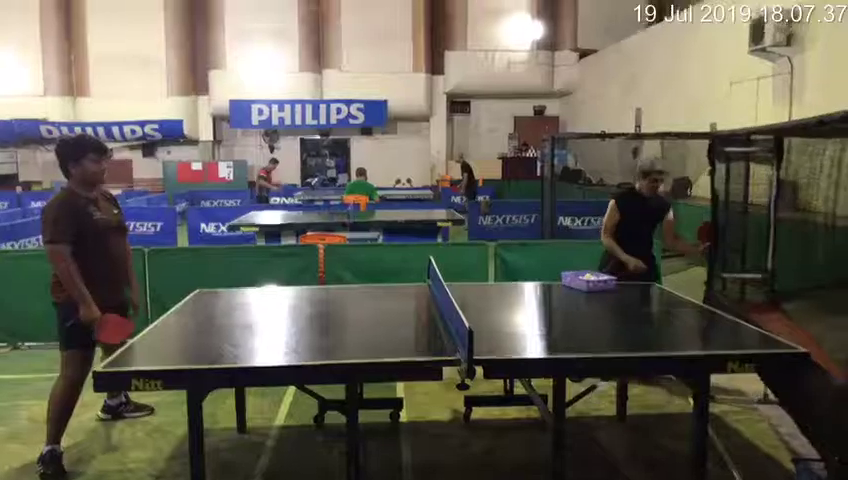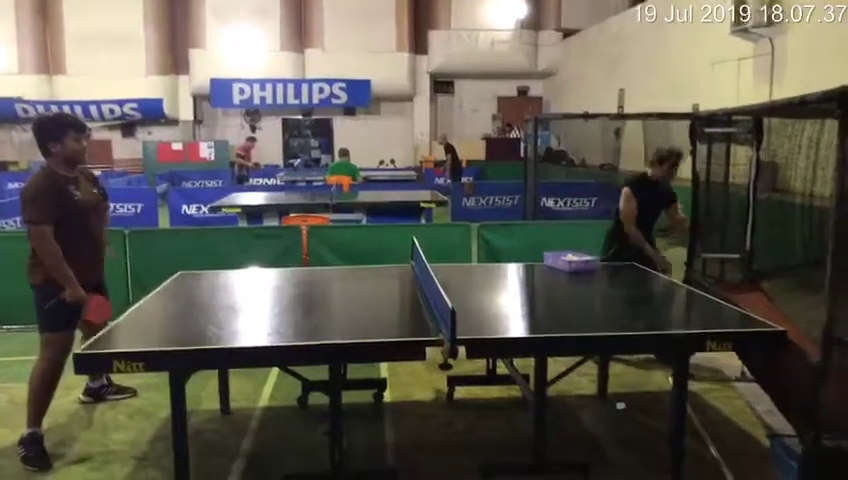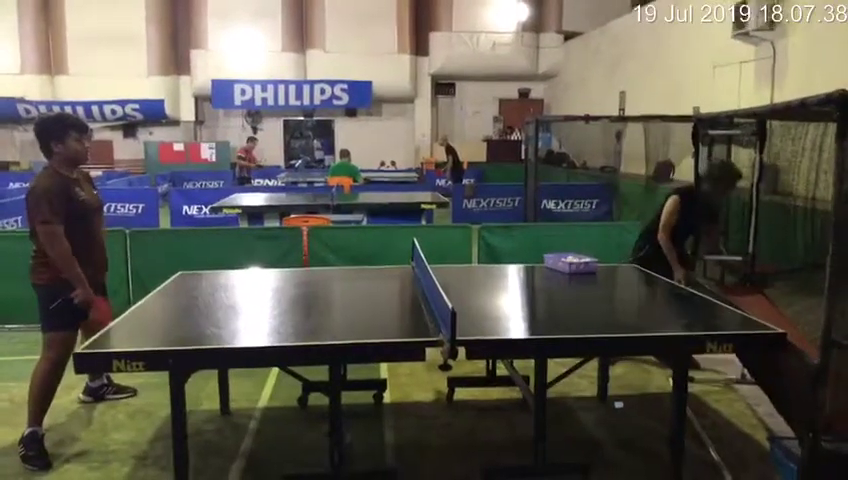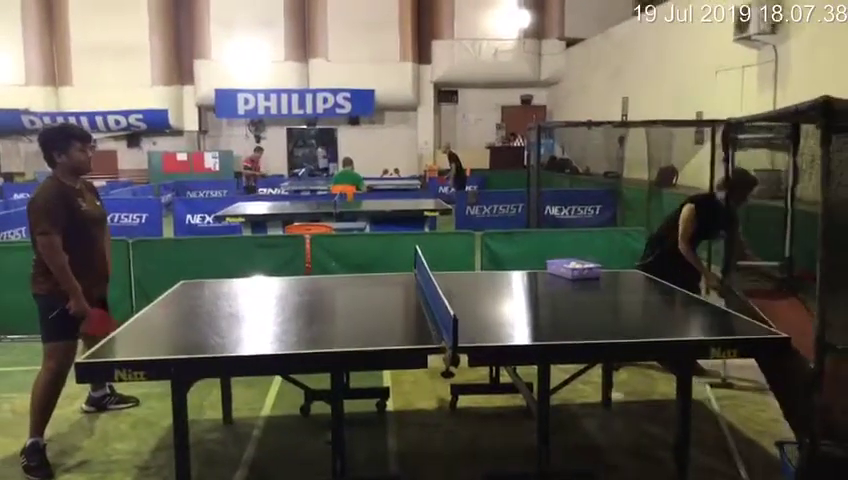
dt=0.5s
person 1, frame 1
left shoulder: (107, 199)
right shoulder: (62, 207)
right elbow: (60, 259)
left wrist: (131, 288)
right wrist: (85, 304)
left hip: (113, 297)
right hip: (80, 304)
left knee: (117, 353)
right knee: (73, 374)
left ankle: (115, 403)
right ankle: (50, 452)
person 1, frame 2
left shoulder: (86, 176)
right shoulder: (41, 186)
right elbow: (42, 239)
left wrist: (103, 246)
right wrist: (70, 284)
left hip: (91, 276)
right hip: (57, 284)
left knee: (97, 332)
right knee: (53, 354)
left ankle: (97, 384)
right ankle: (31, 435)
person 1, frame 3
left shoulder: (82, 178)
right shoulder: (47, 186)
right elbow: (53, 241)
left wrist: (94, 276)
right wrist: (79, 284)
left hip: (90, 276)
right hip: (61, 283)
left knee: (99, 332)
right knee: (56, 353)
left ankle: (96, 384)
right ankle: (32, 434)
person 1, frame 4
left shoulder: (88, 189)
right shoulder: (49, 196)
right elbow: (50, 250)
left wrist: (105, 273)
right wrist: (75, 295)
left hip: (93, 287)
right hip: (60, 294)
left knee: (100, 342)
right knee: (57, 364)
left ankle: (99, 394)
right ankle: (33, 445)
person 2, frame 1
left shoulder: (663, 206)
right shoulder: (619, 202)
left elbow: (672, 241)
right elbow: (606, 237)
left wrist: (697, 250)
right wrist: (627, 259)
left hip: (645, 265)
right hip: (617, 265)
person 2, frame 2
left shoulder: (668, 195)
right shoulder: (630, 189)
left elbow: (681, 224)
right elbow: (629, 228)
right wrist: (654, 255)
left hip: (644, 250)
right hip: (620, 248)
person 2, frame 3
left shoulder: (710, 208)
right shoulder: (680, 197)
left elbow: (711, 242)
right elbow: (662, 235)
right wrist: (676, 268)
left hip: (675, 251)
right hip: (650, 249)
person 2, frame 4
left shoulder: (728, 217)
right shoulder: (696, 205)
left elbow: (739, 249)
right elbow: (683, 244)
right wrist: (706, 273)
left hip: (683, 258)
right hip: (659, 254)
